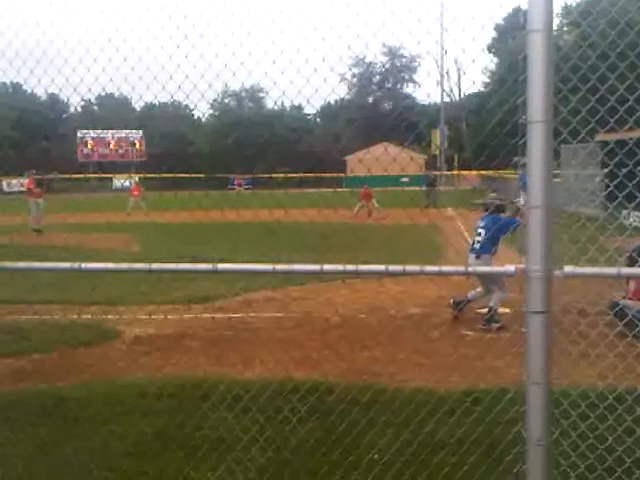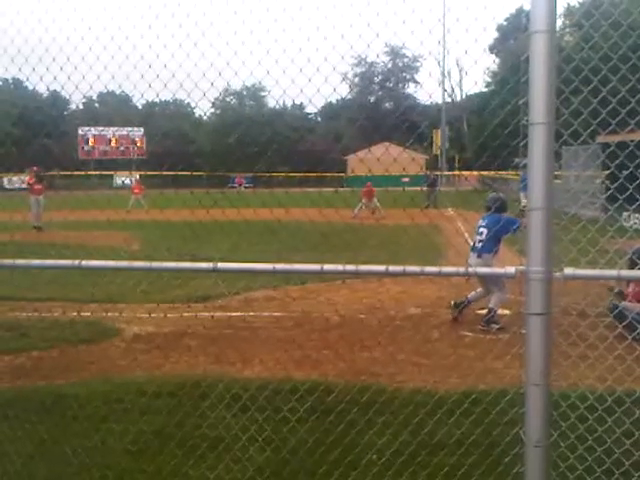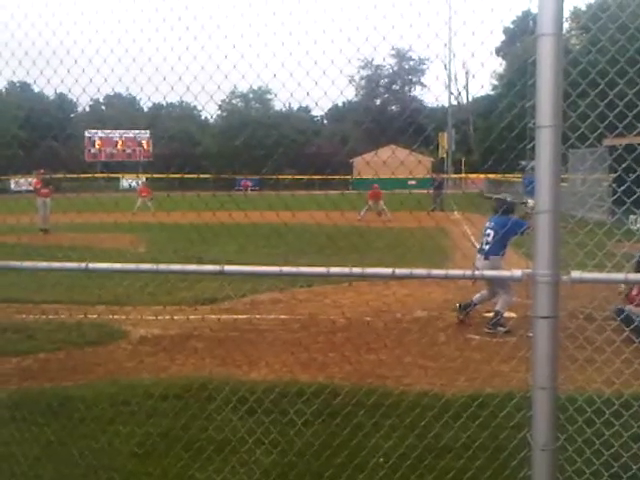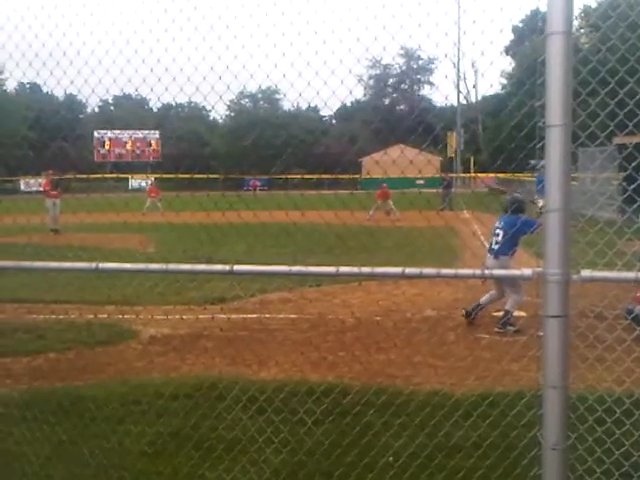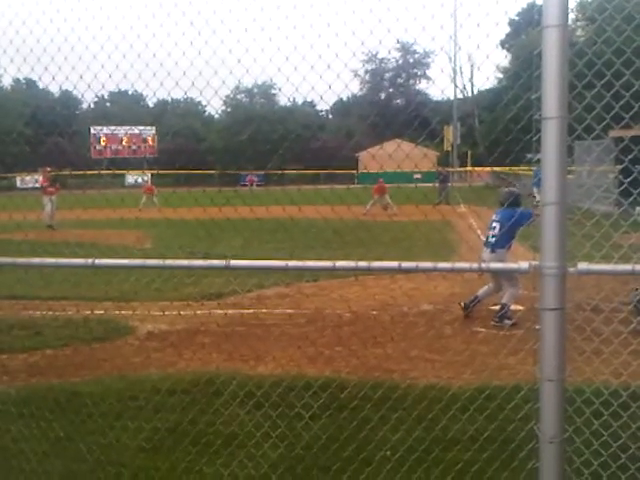
dt=0.5s
person 1, frame 1
left shoulder: (484, 219)
right shoulder: (497, 220)
left elbow: (507, 221)
right elbow: (521, 222)
left wrist: (517, 208)
left hip: (473, 259)
right hip: (482, 260)
left knee: (487, 288)
right knee: (500, 288)
left ankle: (459, 303)
right ankle: (488, 319)
person 1, frame 2
left shoulder: (485, 219)
right shoulder: (499, 219)
left elbow: (508, 222)
right elbow: (522, 222)
left hip: (474, 258)
right hip: (483, 260)
left knee: (487, 288)
right knee: (500, 290)
left ankle: (459, 305)
right ankle: (487, 320)
person 1, frame 3
left shoulder: (492, 220)
right shoulder: (507, 222)
right elbow: (531, 224)
left wrist: (526, 213)
right wrist: (531, 212)
left hip: (481, 260)
right hip: (491, 262)
left knee: (492, 290)
right knee: (506, 292)
left ankle: (464, 308)
right ankle: (494, 324)
person 1, frame 4
left shoulder: (503, 219)
right shoulder: (517, 221)
left elbow: (526, 223)
right elbow: (539, 224)
left hip: (491, 259)
right hip: (501, 261)
left knee: (499, 291)
right knee: (516, 292)
left ankle: (471, 312)
right ankle: (503, 323)
person 1, frame 5
left shoulder: (499, 212)
right shoulder: (514, 214)
left elbow: (521, 216)
right elbow: (535, 214)
left hip: (487, 253)
right hip: (497, 255)
left knee: (497, 284)
right knee: (513, 285)
left ankle: (468, 305)
right ankle: (500, 317)
